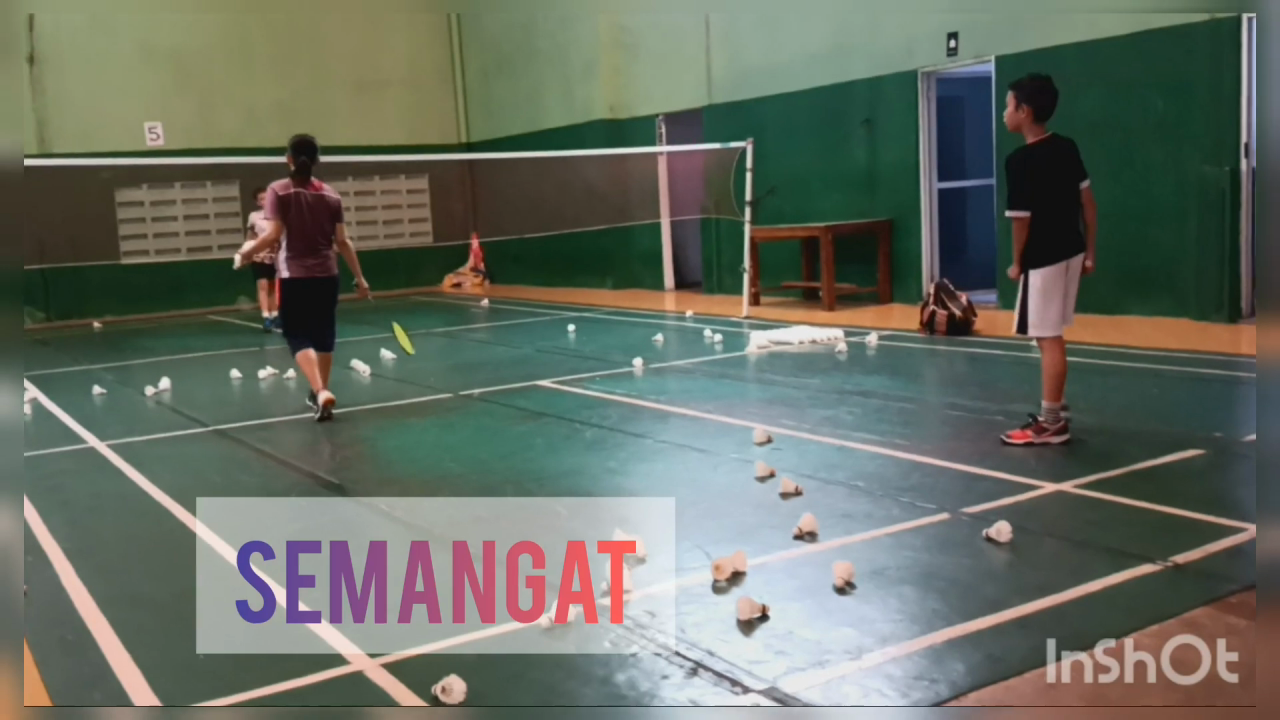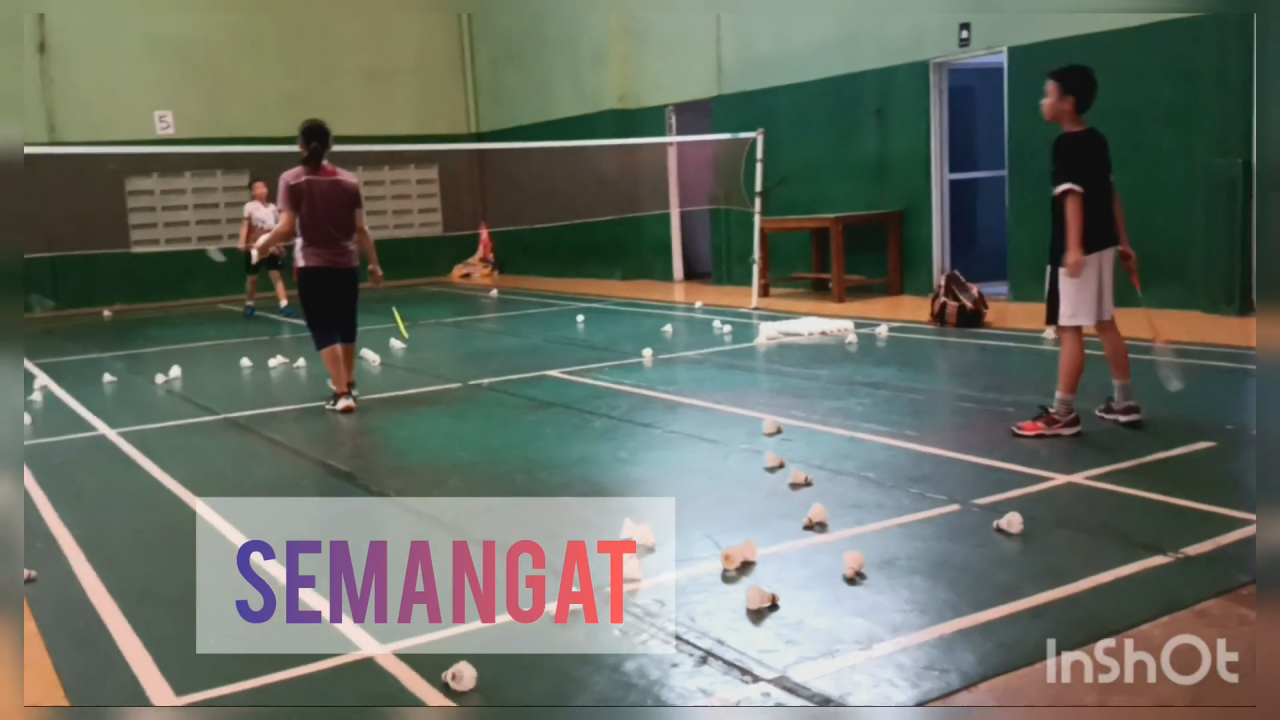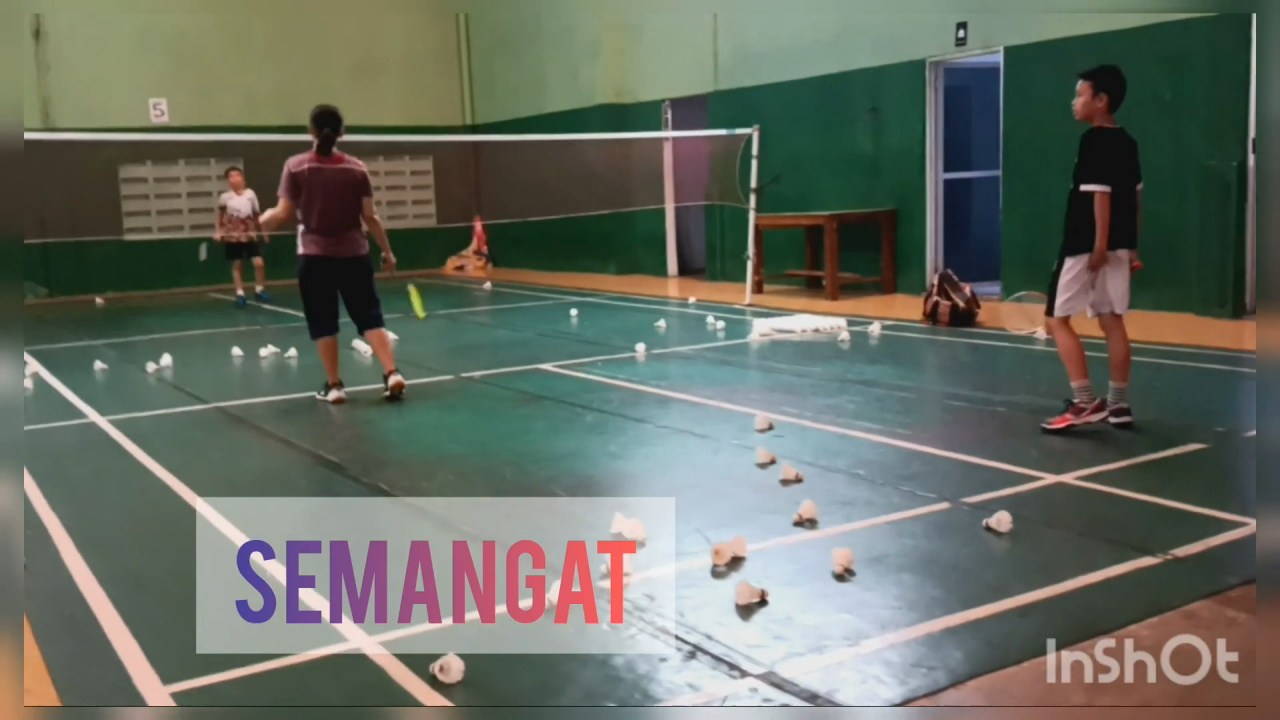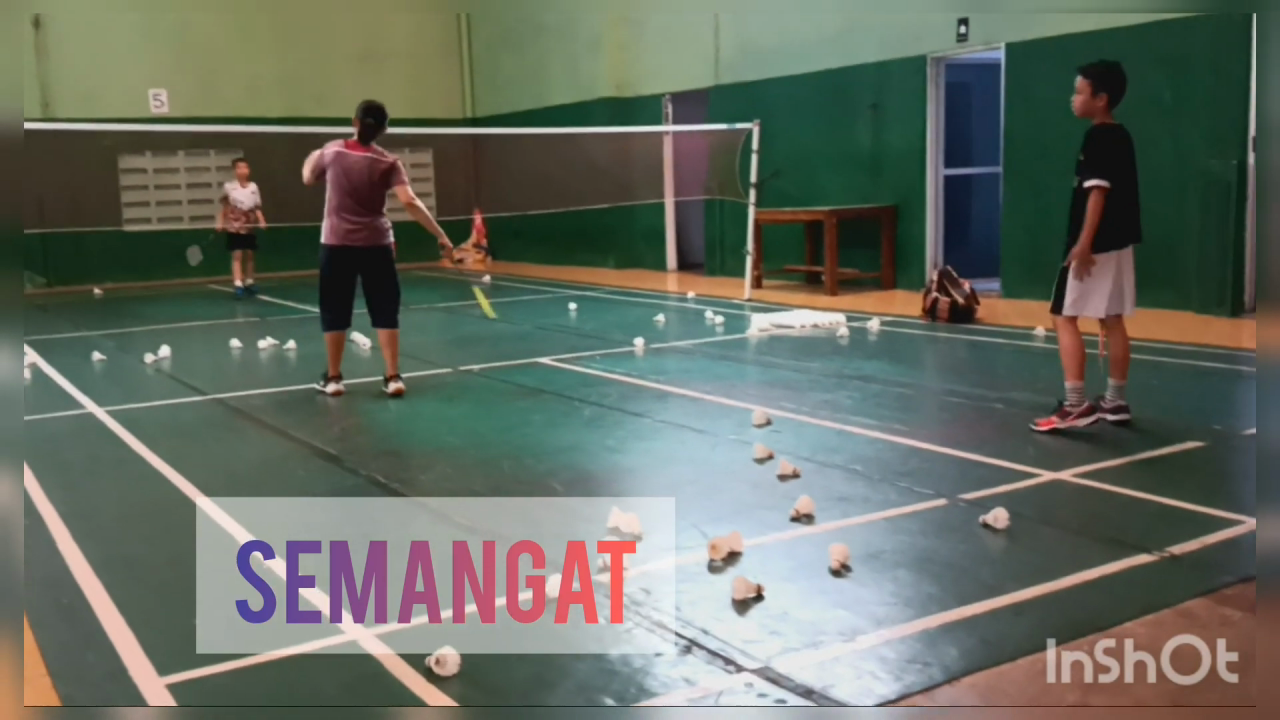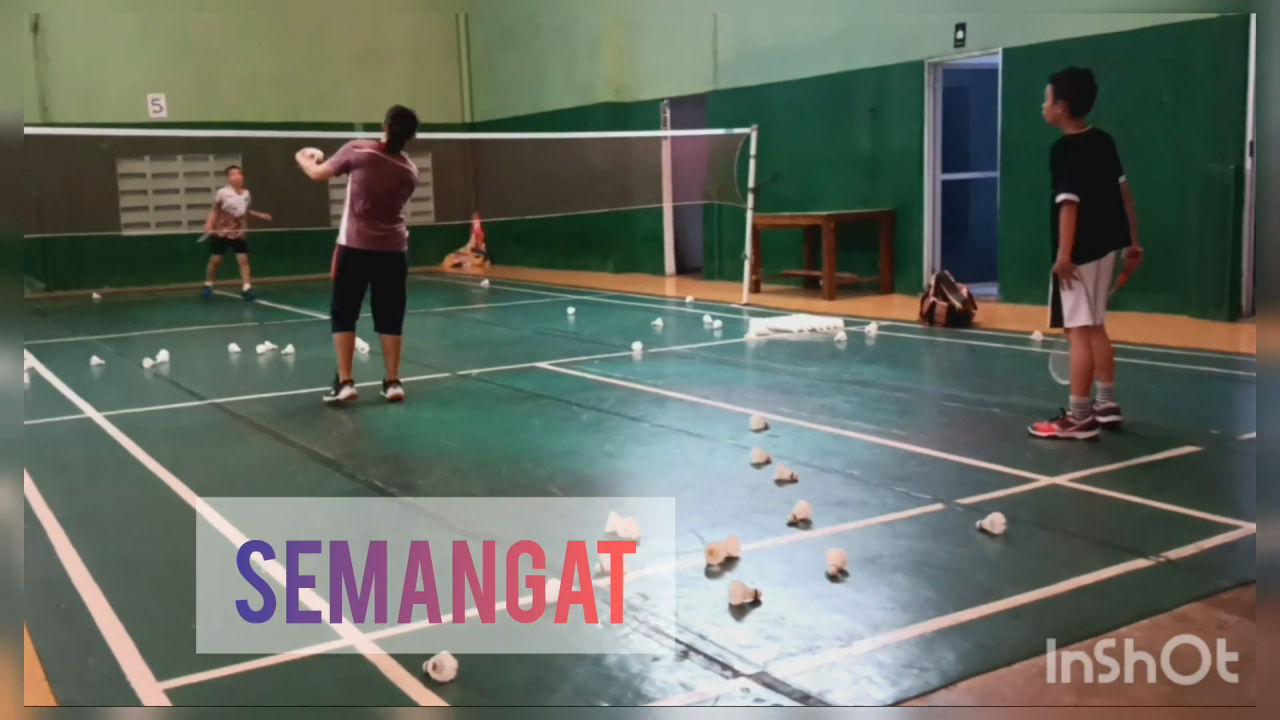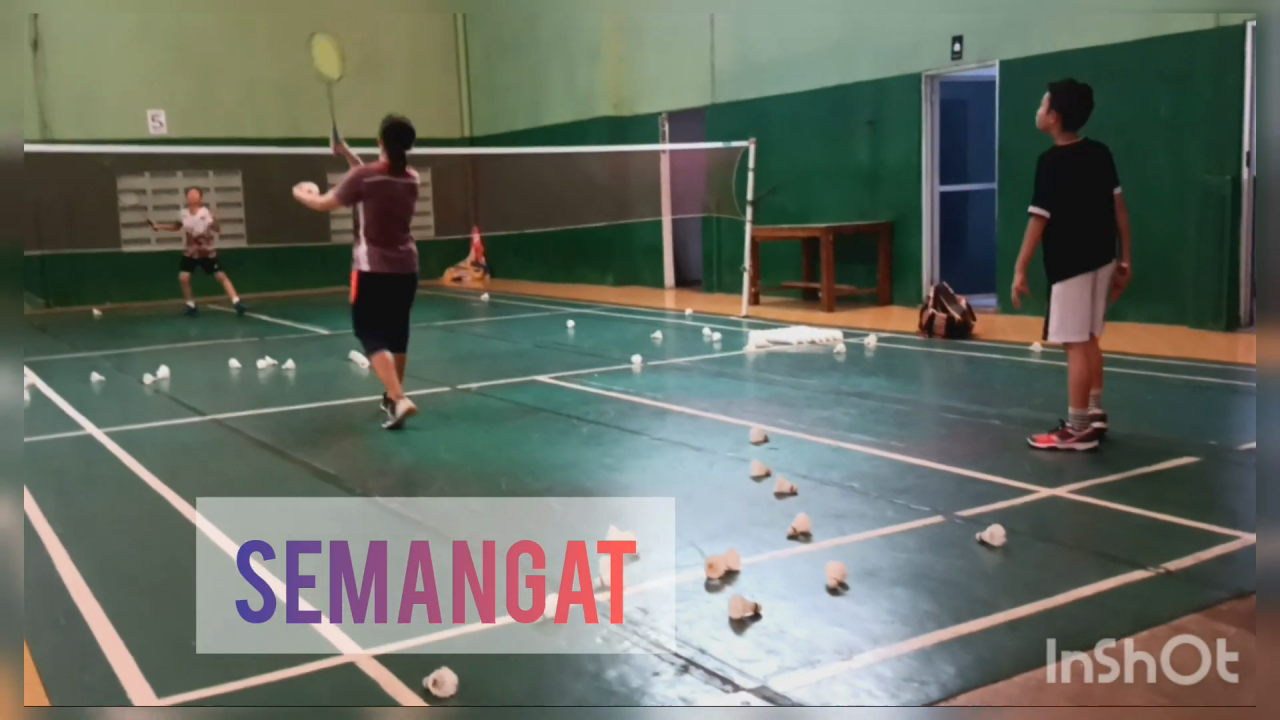
dt=0.4s
person 1, frame 1
left shoulder: (1020, 160)
right shoulder: (1067, 147)
left elbow: (1021, 219)
right elbow: (1087, 201)
left wrist: (1017, 263)
right wrist: (1089, 251)
left hip: (1043, 258)
right hip: (1070, 251)
left knee: (1048, 337)
right knee: (1051, 334)
left ankle: (1050, 423)
right ankle: (1055, 406)
person 1, frame 2
left shoulder: (1067, 144)
right shoulder: (1097, 140)
left elbow: (1073, 196)
right elbow: (1111, 195)
left wrist: (1073, 246)
right wrist: (1124, 242)
left hip: (1083, 248)
right hip: (1103, 244)
left knee: (1069, 329)
right knee: (1105, 323)
left ankle: (1062, 414)
right ankle: (1124, 401)
person 1, frame 3
left shoulder: (1093, 139)
right shoulder: (1127, 142)
left elbow: (1100, 195)
right elbow: (1135, 197)
left wrist: (1100, 244)
right wrist: (1130, 247)
left hip: (1085, 247)
right hip: (1119, 246)
left knee: (1057, 320)
right knee: (1111, 322)
left ankle: (1085, 402)
right ankle: (1118, 403)
person 1, frame 4
left shoulder: (1097, 137)
right shoulder: (1121, 137)
left elbow: (1097, 191)
left wrist: (1084, 242)
left hip: (1096, 245)
right hip: (1119, 243)
left knee: (1065, 320)
right knee: (1113, 322)
left ankle: (1076, 404)
right ankle: (1116, 401)
person 1, frame 5
left shoulder: (1064, 149)
right shoulder: (1104, 142)
left elbow: (1069, 206)
right elbow: (1123, 193)
left wrist: (1063, 255)
right wrist: (1132, 241)
left hip: (1080, 253)
right hip: (1105, 246)
left knee: (1077, 331)
right knee: (1094, 326)
left ankle: (1079, 417)
right ankle: (1106, 403)
person 1, frame 6
left shoulder: (1051, 161)
right shoulder: (1100, 153)
left elbow: (1039, 219)
right elbow: (1119, 208)
left wrist: (1020, 270)
right wrist: (1124, 257)
left hip: (1071, 264)
right hip: (1101, 258)
left knee: (1075, 343)
right knee: (1089, 339)
left ankle: (1078, 429)
right ankle: (1095, 412)
person 2, frame 1
left shoulder: (279, 190)
right shoulder: (330, 195)
left elbow: (272, 235)
right elbow: (342, 241)
left wrist: (248, 250)
right wrist: (359, 277)
left hip: (294, 275)
right hip: (326, 275)
left knee: (298, 336)
right knee: (323, 335)
left ankle: (321, 391)
right ankle: (321, 392)
person 2, frame 2
left shoulder: (291, 180)
right shoulder: (348, 180)
left elbow: (287, 228)
right elbow: (361, 228)
left wrist: (264, 244)
right wrist: (374, 264)
left hip: (312, 265)
right hip: (346, 264)
left knee: (325, 330)
right knee: (346, 327)
left ankle: (342, 395)
right ankle: (347, 384)
person 2, frame 3
left shoulder: (296, 166)
right shoulder: (356, 168)
left elbow: (284, 213)
right elbow: (370, 217)
left wrist: (265, 218)
right wrist: (387, 251)
left hip: (315, 255)
right hip: (354, 254)
left knee: (323, 322)
right knee: (369, 315)
left ankle: (333, 386)
right ankle: (392, 373)
person 2, frame 4
left shoulder: (331, 151)
right shoulder: (388, 162)
left elbow: (309, 179)
right elbow: (409, 201)
left wrist: (311, 158)
right wrist: (440, 235)
left hip: (336, 243)
right hip: (376, 244)
left knee: (335, 313)
right knee: (384, 311)
left ankle: (332, 378)
right ankle: (393, 377)
person 2, frame 5
left shoulder: (358, 150)
right shoulder: (410, 171)
left elbow: (319, 173)
left wrist: (304, 157)
left hip: (355, 246)
right hip: (393, 250)
left knee: (343, 314)
right knee: (390, 317)
left ankle: (344, 382)
right ankle: (392, 382)
person 2, frame 6
left shoulder: (363, 177)
right shoulder: (412, 179)
left elbow: (325, 203)
left wrist: (301, 192)
right wrist: (348, 155)
left hip: (372, 268)
right hip: (406, 268)
left knee: (371, 336)
right knee: (397, 334)
left ankle: (399, 398)
right ankle: (394, 397)
